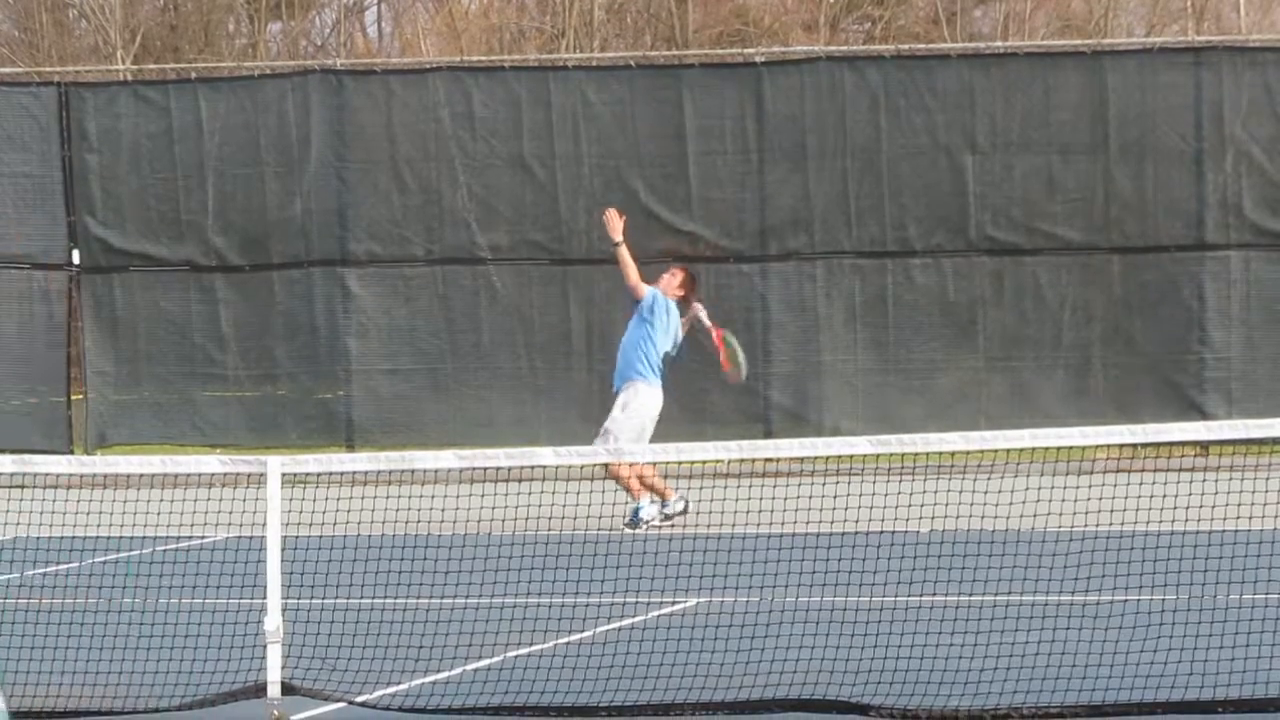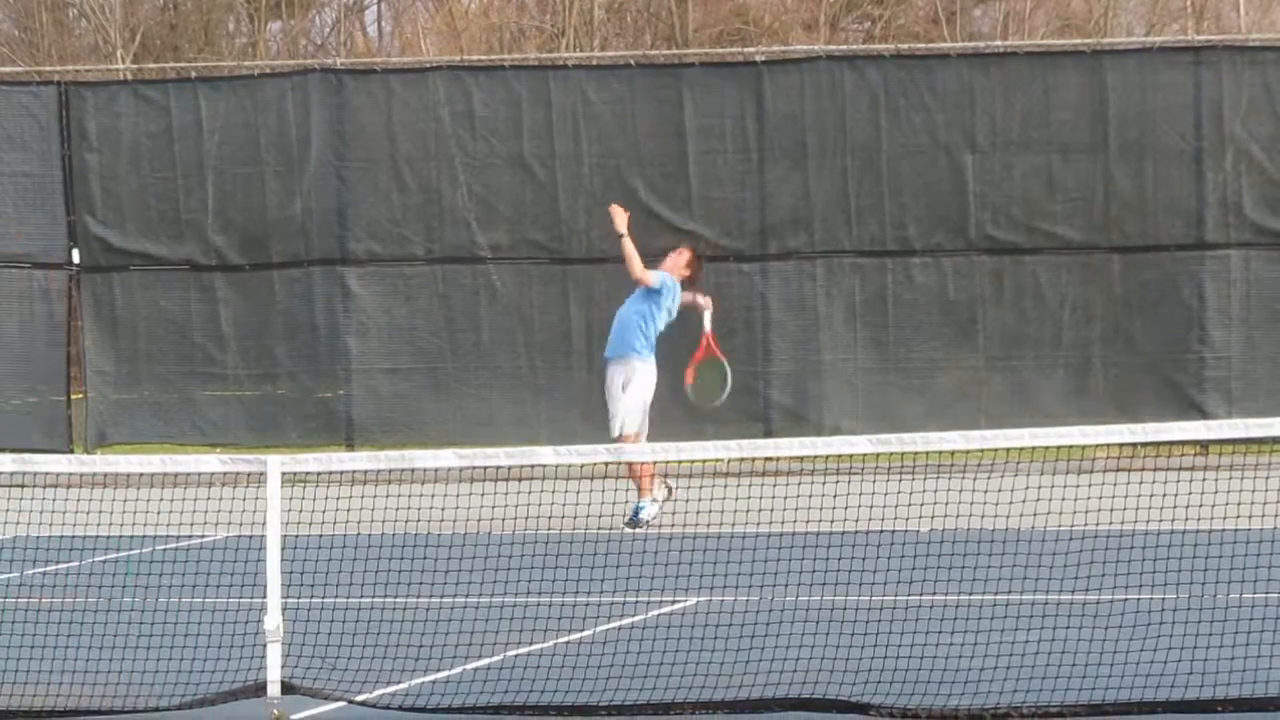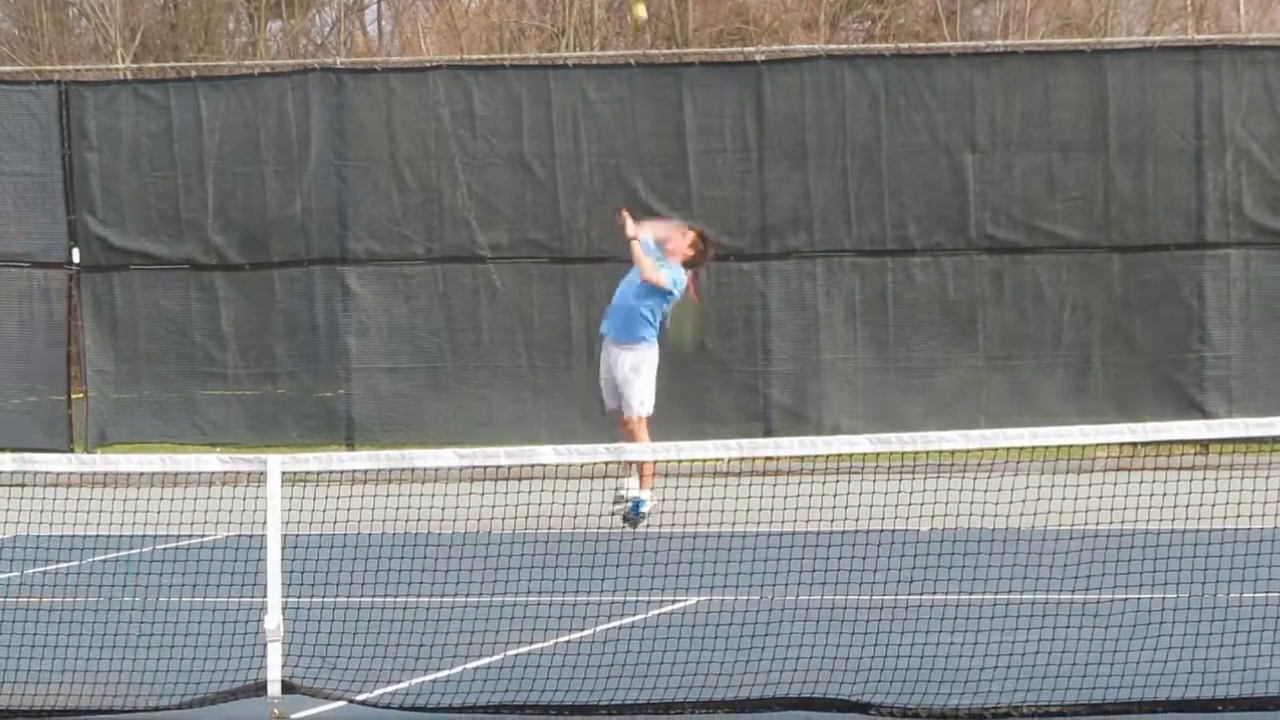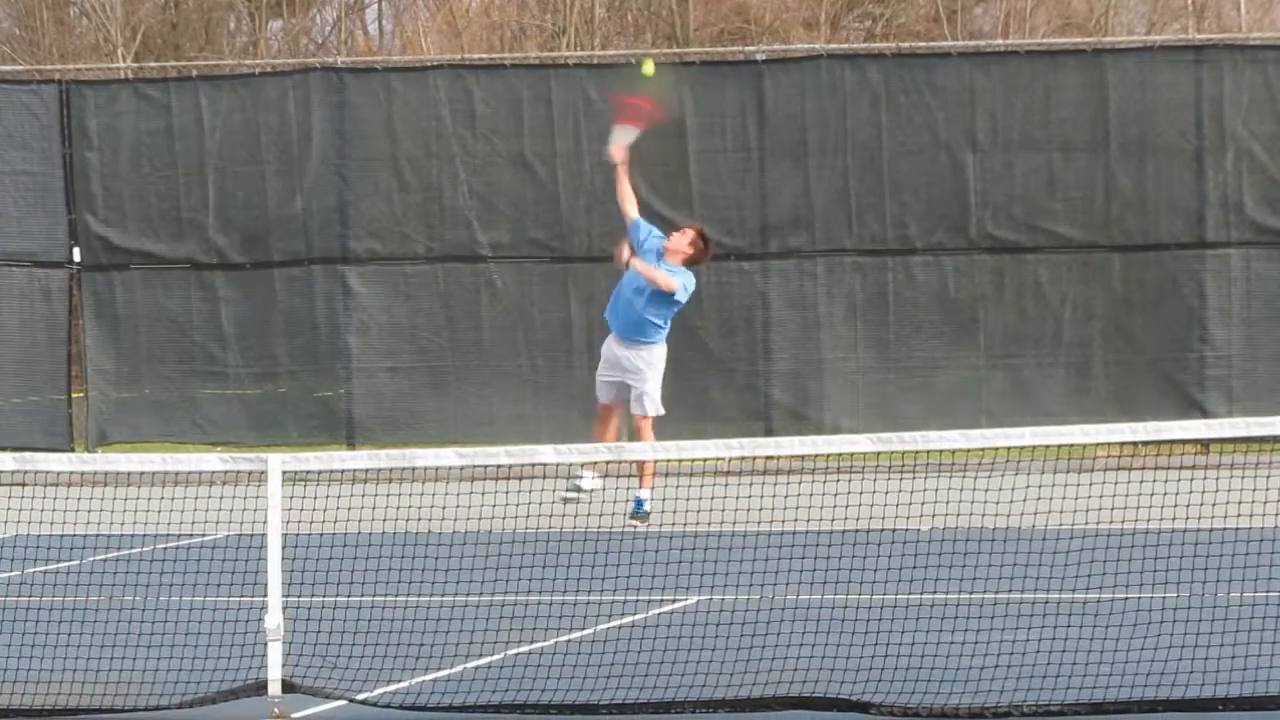
dt=0.1s
person 1, frame 1
left shoulder: (661, 303)
right shoulder: (667, 316)
left elbow: (633, 281)
right elbow: (674, 338)
left wrist: (617, 240)
left hip: (639, 393)
right hip: (635, 393)
right knee: (629, 462)
left ankle: (644, 505)
right ankle: (671, 499)
person 1, frame 2
left shoulder: (669, 282)
right shoulder: (660, 282)
left elbow: (638, 273)
left wrist: (622, 233)
left hip: (635, 368)
right hip: (618, 368)
left knee: (628, 438)
right knee: (628, 438)
left ankle: (645, 503)
right ankle: (655, 488)
person 1, frame 3
left shoulder: (674, 276)
right shoulder: (655, 252)
left elbow: (650, 275)
right elbow: (647, 230)
left wrist: (632, 237)
left hip: (638, 353)
right hip: (613, 346)
left knee: (635, 423)
right knee: (622, 418)
left ankle: (644, 495)
right ankle: (632, 483)
person 1, frame 4
left shoulder: (684, 279)
right shoulder: (651, 242)
left elbow: (664, 283)
right elbow: (629, 206)
left wrist: (631, 263)
right wrist: (620, 164)
left hip: (646, 353)
right hip: (616, 343)
left knee: (642, 424)
right knee: (605, 411)
left ankle: (643, 496)
right ankle: (590, 474)
